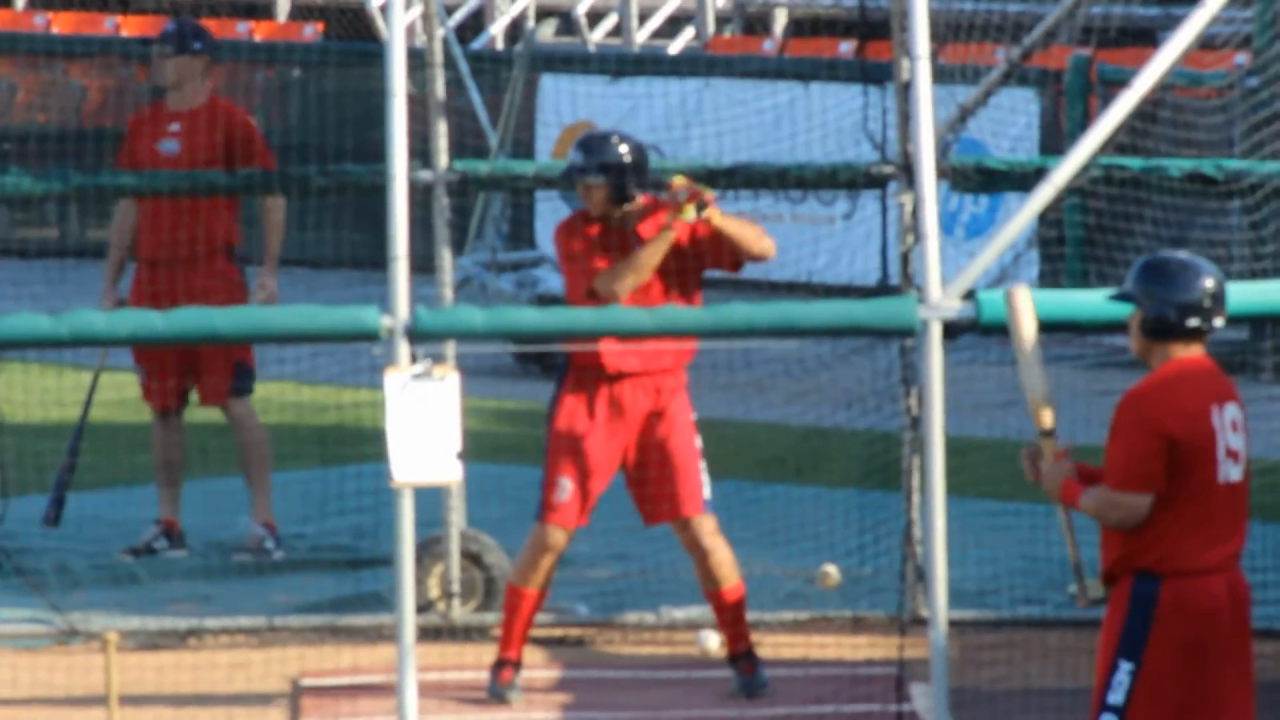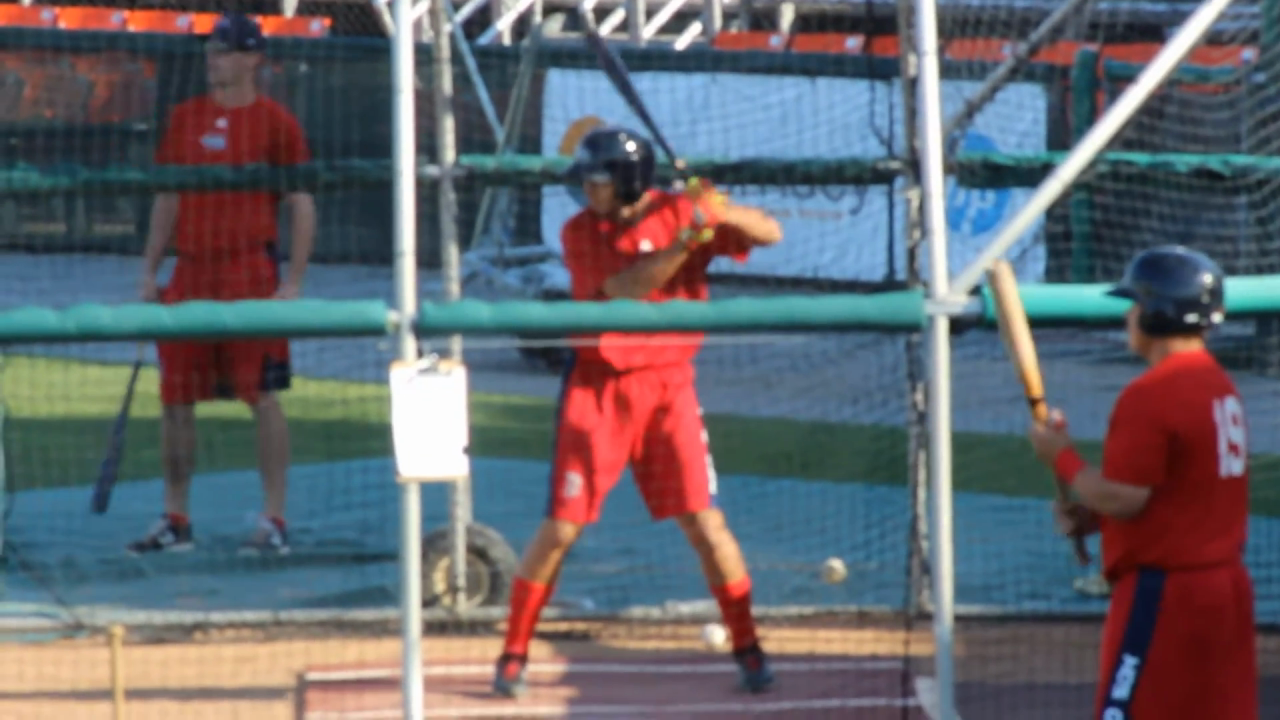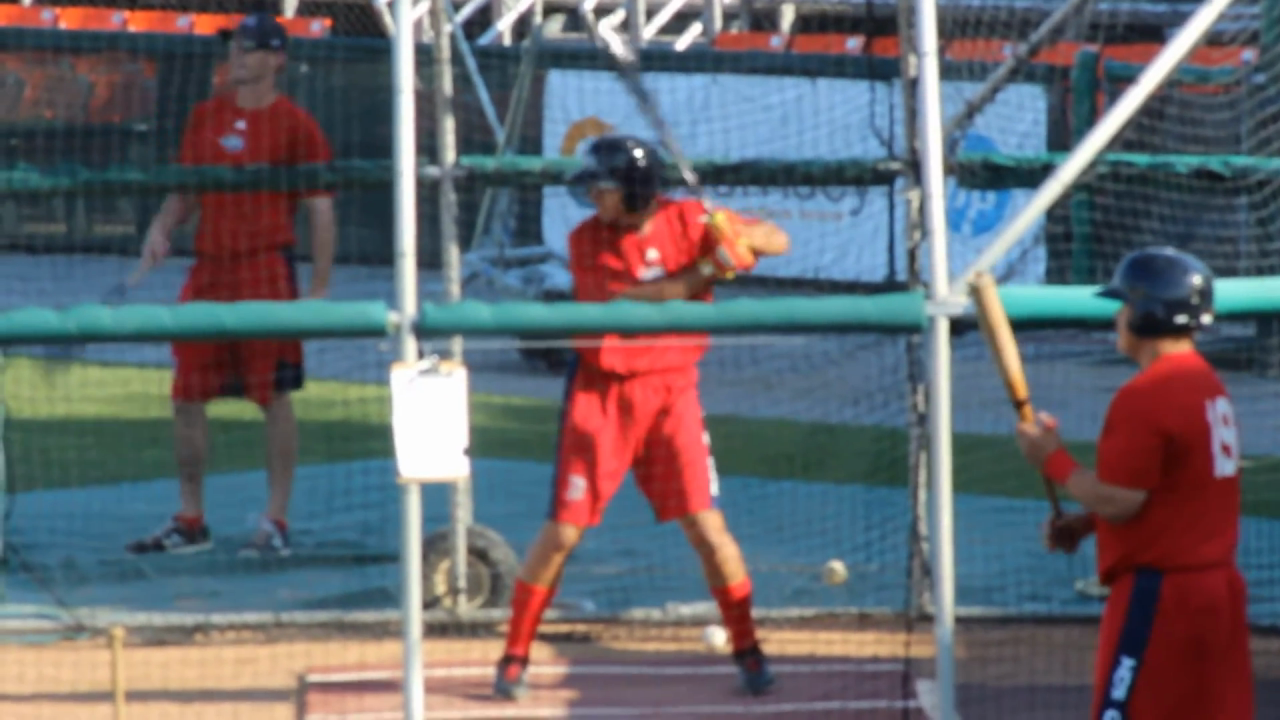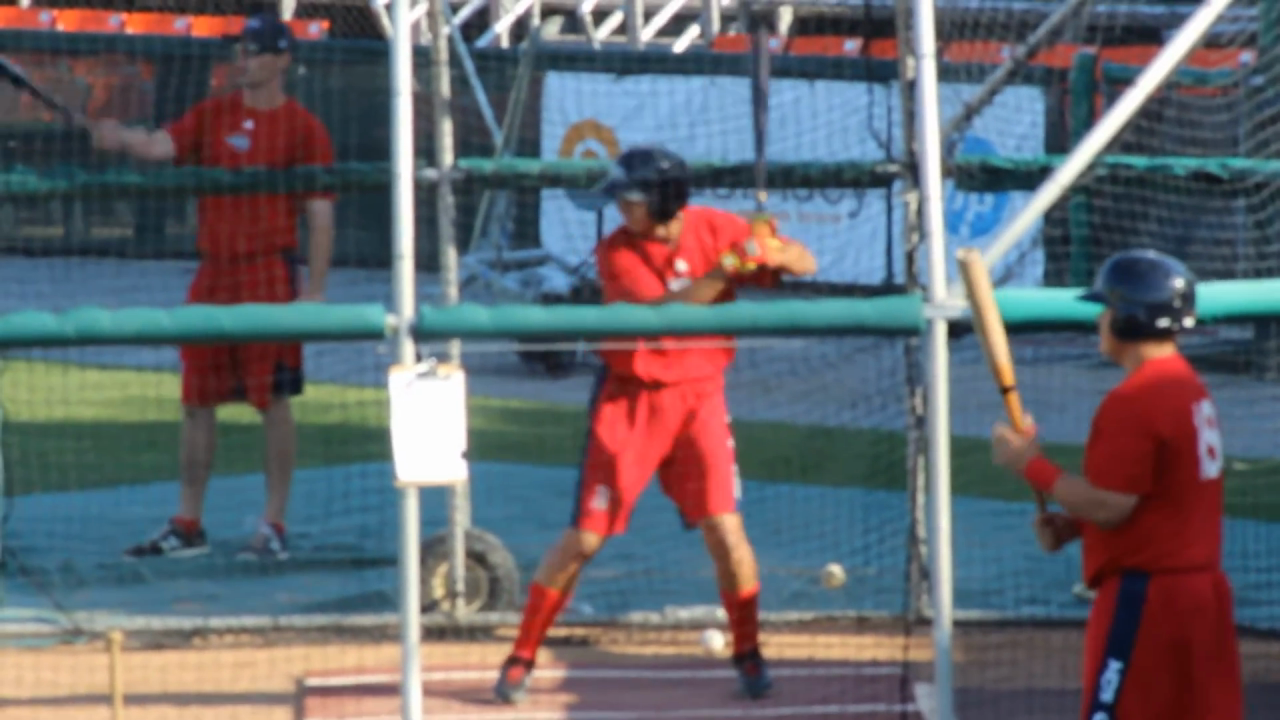
dt=0.3s
person 1, frame 1
left shoulder: (682, 219)
right shoulder: (573, 232)
left elbow: (764, 249)
right elbow: (614, 287)
left wrist: (707, 213)
right wrist: (670, 225)
left hip: (662, 392)
right hip: (591, 394)
left knee: (699, 527)
right knee: (551, 531)
left ankle: (742, 652)
right ankle: (508, 658)
person 1, frame 2
left shoulder: (680, 211)
right shoulder: (580, 231)
left elbow: (770, 231)
right elbow: (625, 290)
left wrist: (719, 210)
right wrist: (692, 239)
left hip: (668, 385)
right hip: (597, 389)
left knee: (705, 522)
right knee: (561, 526)
left ankle: (748, 647)
right ankle: (514, 652)
person 1, frame 3
left shoulder: (687, 218)
right shoulder: (586, 239)
left elbow: (777, 241)
right elbow: (635, 303)
left wrist: (735, 235)
right wrist: (708, 270)
left hip: (671, 389)
right hip: (601, 393)
left knee: (705, 524)
right knee: (562, 530)
left ankle: (747, 649)
right ankle: (514, 654)
person 1, frame 4
left shoulder: (717, 228)
right shoulder: (615, 252)
left elbow: (805, 264)
right elbow: (666, 312)
left wrist: (771, 251)
right wrist: (733, 267)
left hip: (699, 396)
right hip: (629, 398)
left knee: (725, 528)
right knee: (585, 535)
left ankle: (747, 652)
right ankle: (522, 656)
person 2, frame 1
left shoulder: (230, 121)
right shoulder: (141, 126)
left elbow: (272, 196)
right elbow: (128, 207)
left wrist: (270, 271)
right wrist: (110, 282)
left hip: (214, 278)
right hip: (154, 281)
left knee: (233, 401)
right knee: (163, 406)
left ankle: (265, 525)
right ankle: (168, 527)
person 2, frame 2
left shoulder: (277, 123)
right shoulder: (184, 118)
left elbow: (302, 206)
right elbow: (169, 197)
left wrist: (293, 280)
right wrist: (150, 267)
left hip: (250, 275)
right hip: (190, 274)
left knee: (263, 398)
right knee: (175, 397)
left ankle: (274, 522)
right ankle: (175, 520)
person 2, frame 3
left shoulder: (297, 125)
right shoulder: (204, 116)
left elbow: (321, 210)
right elbow: (185, 188)
left wrist: (320, 288)
right wrist: (161, 227)
left hip: (265, 274)
right hip: (206, 272)
left knee: (274, 399)
right knee: (187, 397)
left ankle: (275, 524)
right ankle: (190, 522)
person 2, frame 4
left shoulder: (304, 128)
right shoulder: (212, 114)
left elbow: (321, 213)
right elbow: (163, 148)
left wrist: (314, 290)
right wrist: (124, 138)
left hip: (268, 282)
right hip: (211, 275)
left knee: (272, 401)
right knee: (197, 400)
left ankle: (272, 528)
right ankle: (186, 527)
person 3, frame 1
left shoulder: (1149, 399)
right shoulder: (1222, 390)
left elbow: (1126, 509)
left wrist: (1068, 488)
right wrist: (1076, 471)
left hip: (1159, 596)
right hip: (1222, 590)
person 3, frame 2
left shoulder: (1150, 394)
right shoulder: (1218, 384)
left elbow: (1124, 498)
left wrist: (1060, 457)
right wrist: (1095, 516)
left hip: (1163, 591)
right hip: (1223, 585)
person 3, frame 3
left shoulder: (1144, 395)
right shoulder: (1207, 384)
left elbow: (1118, 500)
left wrist: (1051, 458)
right wrist: (1082, 525)
left hip: (1159, 592)
right hip: (1217, 585)
person 3, frame 4
left shoulder: (1132, 400)
right shoulder: (1188, 386)
left elbow: (1110, 506)
left wrist: (1031, 464)
right wrist: (1071, 526)
left hip: (1145, 596)
right hip: (1201, 588)
